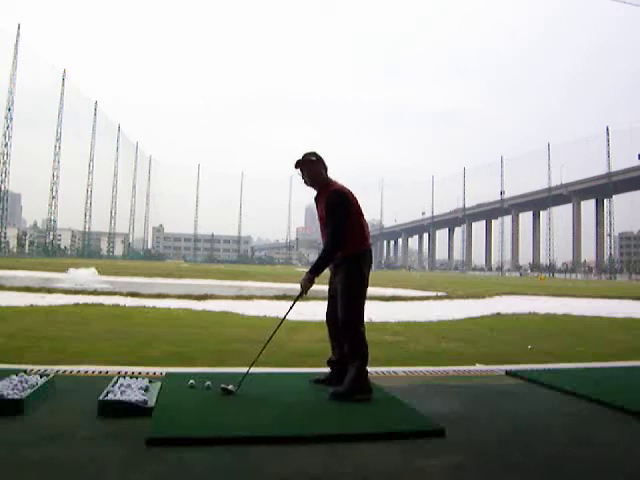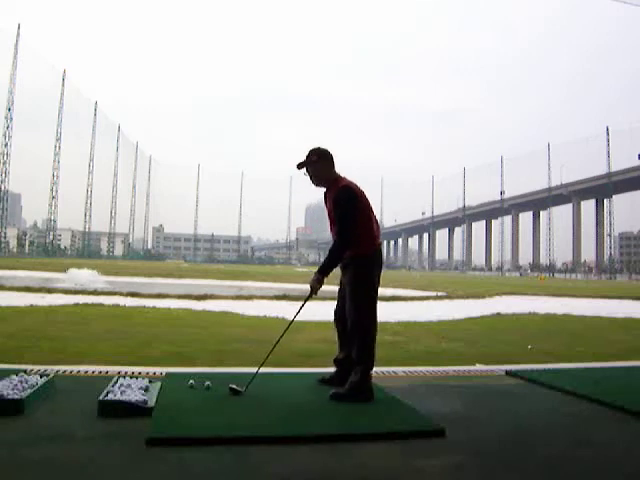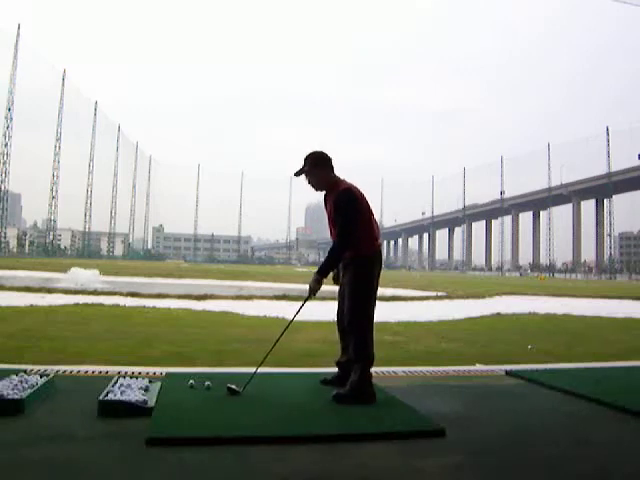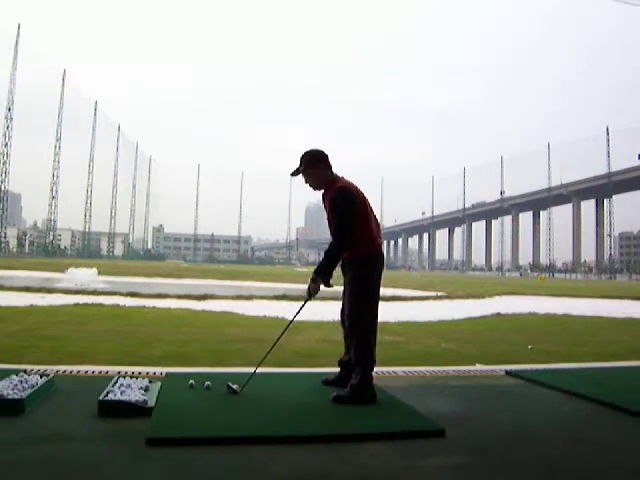
dt=0.5s
person 1, frame 1
left shoulder: (336, 195)
right shoulder: (322, 196)
left elbow: (335, 241)
left wrist: (313, 272)
right wrist: (318, 270)
left hip: (354, 260)
right hip: (342, 261)
left knee: (349, 319)
right knee: (334, 317)
left ankle: (358, 381)
right ankle: (339, 371)
person 1, frame 2
left shoulder: (345, 193)
right shoulder: (333, 193)
left elbow: (343, 239)
left wrist: (321, 273)
right wrist: (326, 271)
left hip: (363, 260)
right hip: (353, 260)
left knee: (360, 320)
right knee: (343, 317)
left ankle: (360, 383)
right ankle: (345, 370)
person 1, frame 3
left shoulder: (345, 195)
right shoulder: (332, 195)
left elbow: (343, 240)
left wrist: (321, 273)
right wrist: (335, 268)
left hip: (364, 260)
right hip: (352, 260)
left knee: (357, 319)
right knee: (345, 318)
left ankle: (361, 384)
right ankle: (347, 371)
person 1, frame 4
left shoulder: (342, 194)
right shoulder: (333, 192)
left elbow: (340, 240)
left wrist: (318, 273)
right wrist: (327, 270)
left hip: (365, 260)
right hip: (356, 260)
left knee: (360, 321)
right knee: (349, 319)
left ankle: (363, 385)
right ankle: (349, 371)
